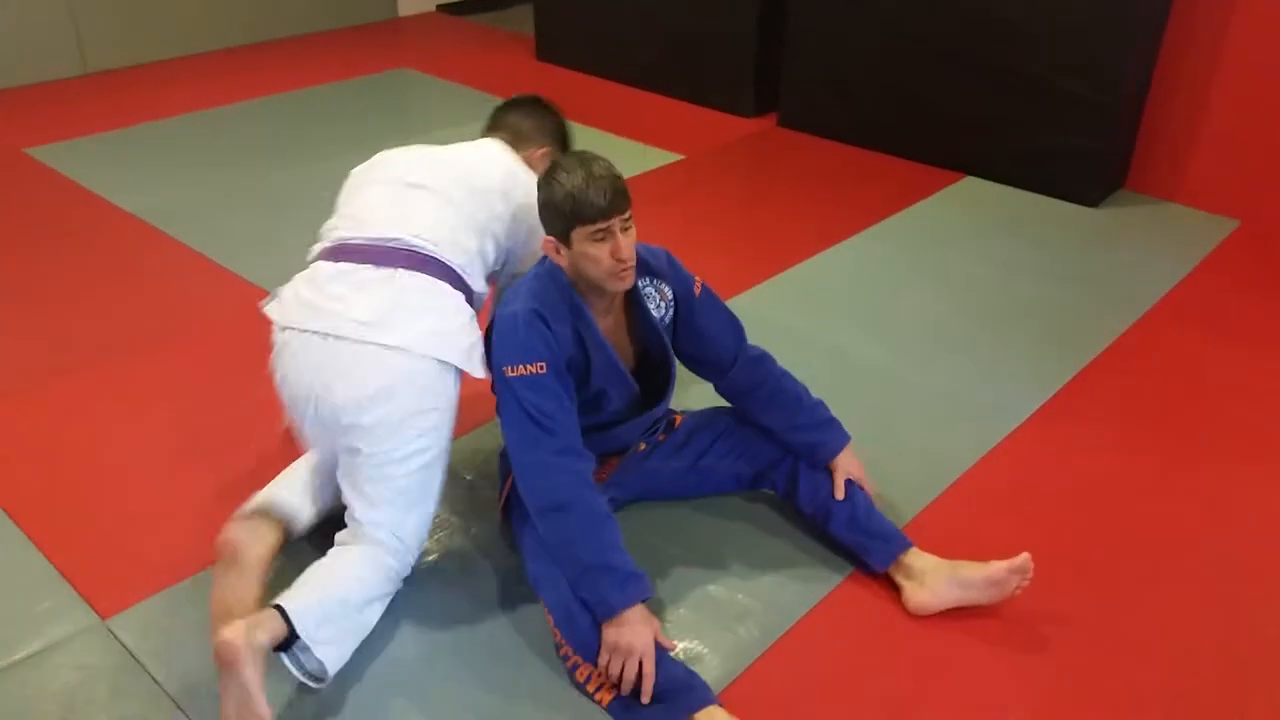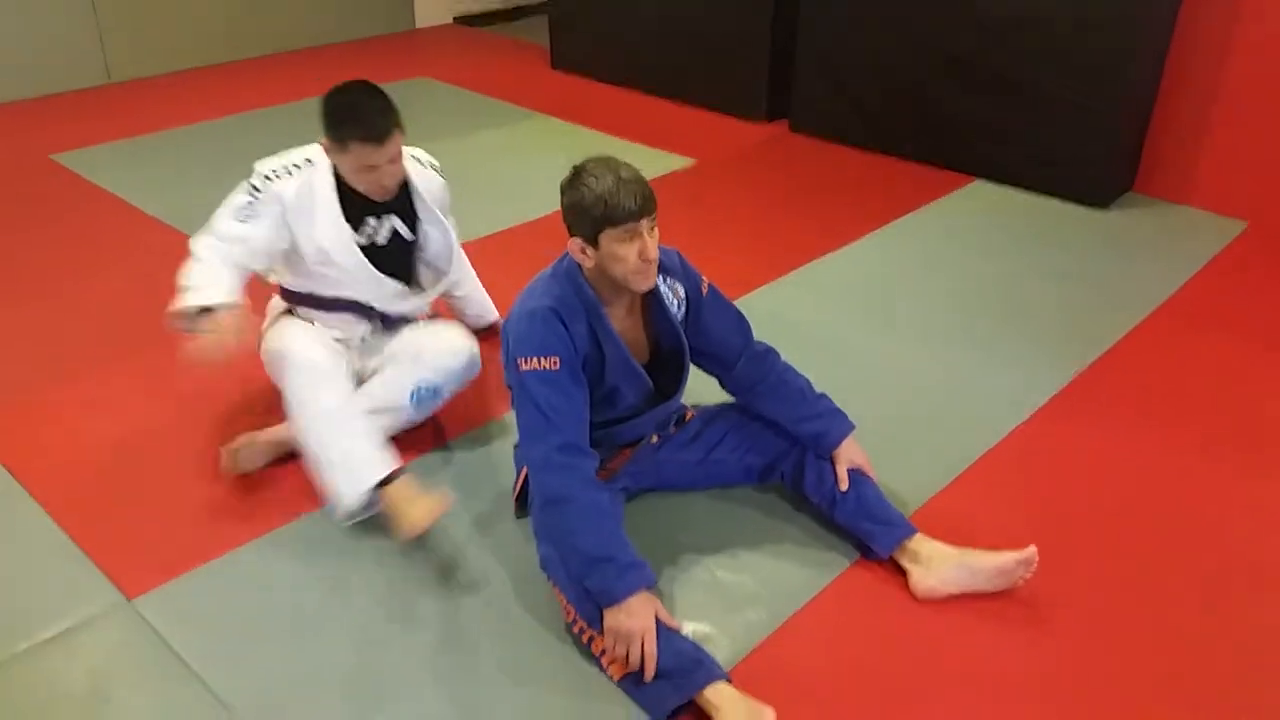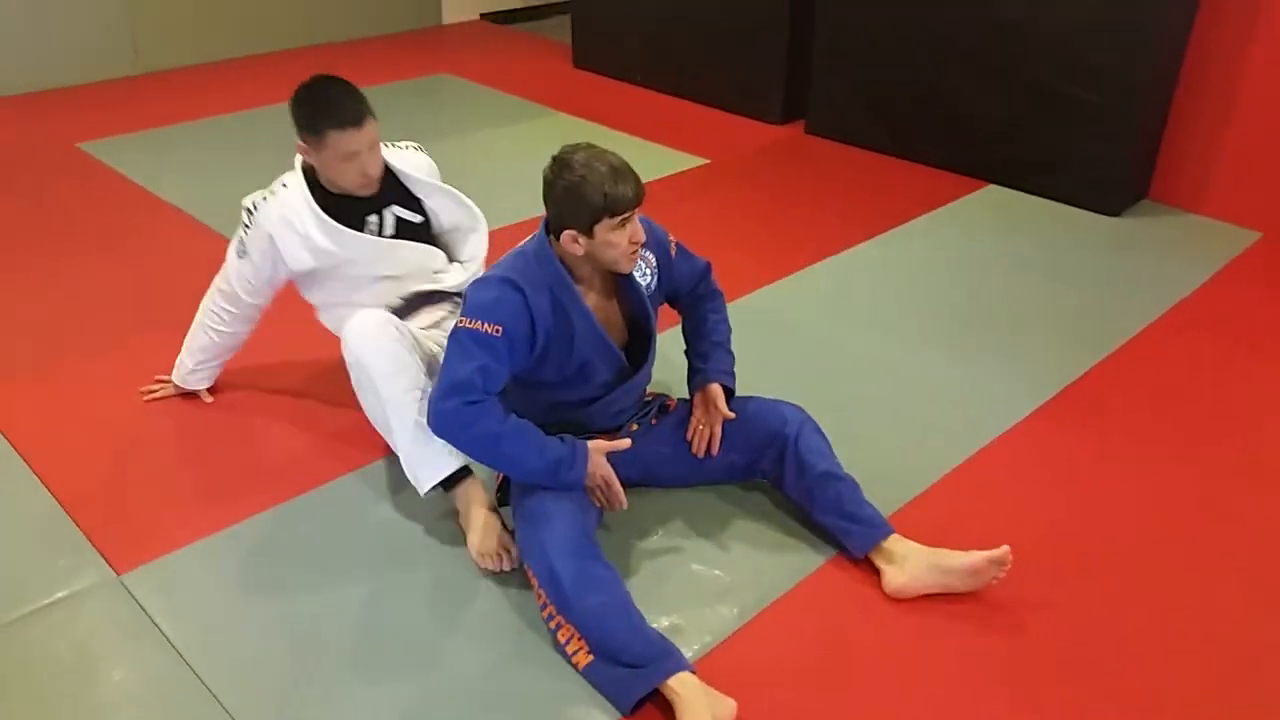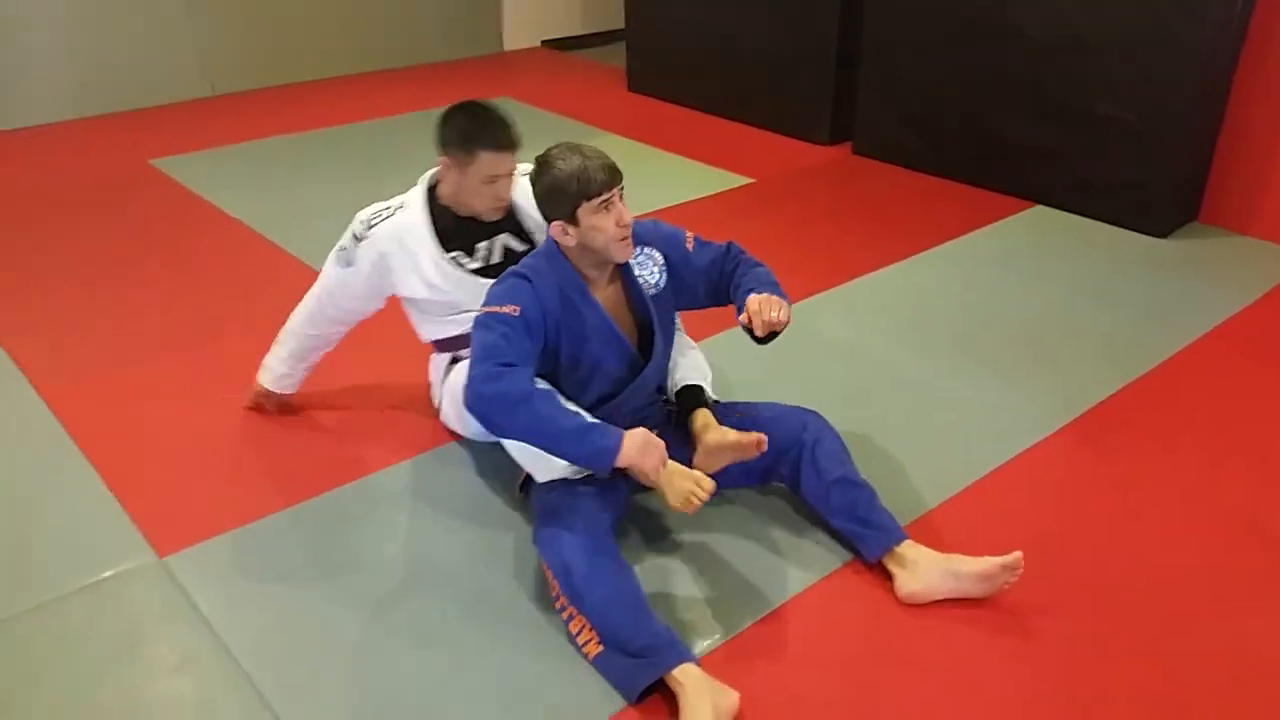
dt=1s
person 1, frame 1
left shoulder: (655, 271)
right shoulder: (527, 326)
left elbow: (739, 365)
right elbow: (558, 479)
left wrist: (830, 442)
right wrist: (621, 601)
left hip: (646, 441)
right hip: (561, 474)
left knee: (790, 445)
right knee: (578, 585)
left ankle: (913, 569)
person 1, frame 2
left shoulder: (668, 272)
right shoulder: (542, 323)
left elbow: (746, 362)
right elbow: (560, 468)
left wrist: (832, 431)
right wrist: (624, 589)
left hip: (659, 434)
right hip: (580, 467)
left knee: (797, 437)
right knee: (585, 565)
left ankle: (919, 554)
person 1, frame 3
left shoulder: (643, 247)
right shoulder: (509, 296)
left elbow: (701, 291)
right elbow: (456, 410)
left wrist: (713, 377)
right wrist: (568, 463)
left hip: (635, 425)
right hip: (558, 457)
left knee: (781, 426)
right knee: (556, 546)
left ankle: (895, 554)
person 1, frame 4
left shoulder: (651, 245)
right shoulder: (525, 294)
left elbow: (730, 265)
right elbow: (491, 393)
left wrist: (764, 297)
right wrist: (607, 445)
left hip: (661, 426)
right hip: (580, 454)
left knee: (799, 431)
right knee: (568, 542)
left ankle: (907, 560)
person 2, frame 1
left shoulder: (385, 163)
right shoulder: (526, 192)
left hip: (304, 331)
right hip: (406, 353)
left knee: (339, 455)
right knee: (384, 548)
left ankle: (264, 525)
right ankle: (260, 635)
person 2, frame 2
left shoulder: (423, 177)
right shoulder: (285, 183)
left elbow: (446, 258)
right elbow: (219, 249)
left wrist: (484, 315)
right wrist: (212, 304)
left hip: (395, 337)
right hip: (309, 329)
left knee: (454, 354)
right knee: (309, 363)
left ankle: (295, 437)
right ankle: (391, 492)
person 2, frame 3
left shoulder: (411, 164)
right shoulder: (279, 217)
left elbow: (466, 228)
right elbow: (235, 299)
right wrist: (192, 374)
right hip: (404, 349)
right knee: (369, 331)
right ankle: (468, 495)
person 2, frame 4
left shoulder: (527, 192)
right shoulder: (389, 233)
right elbow: (328, 304)
right wrist: (278, 373)
right hip: (474, 369)
left ankle: (701, 428)
right ankle: (645, 465)
